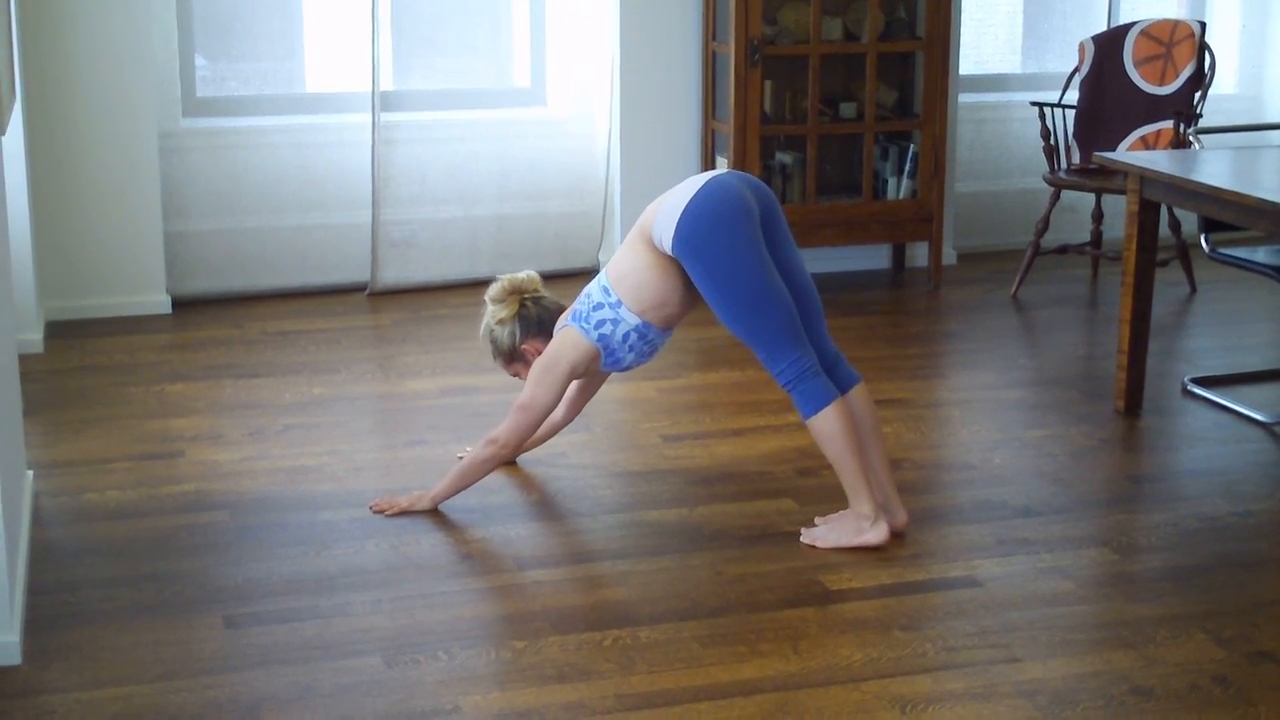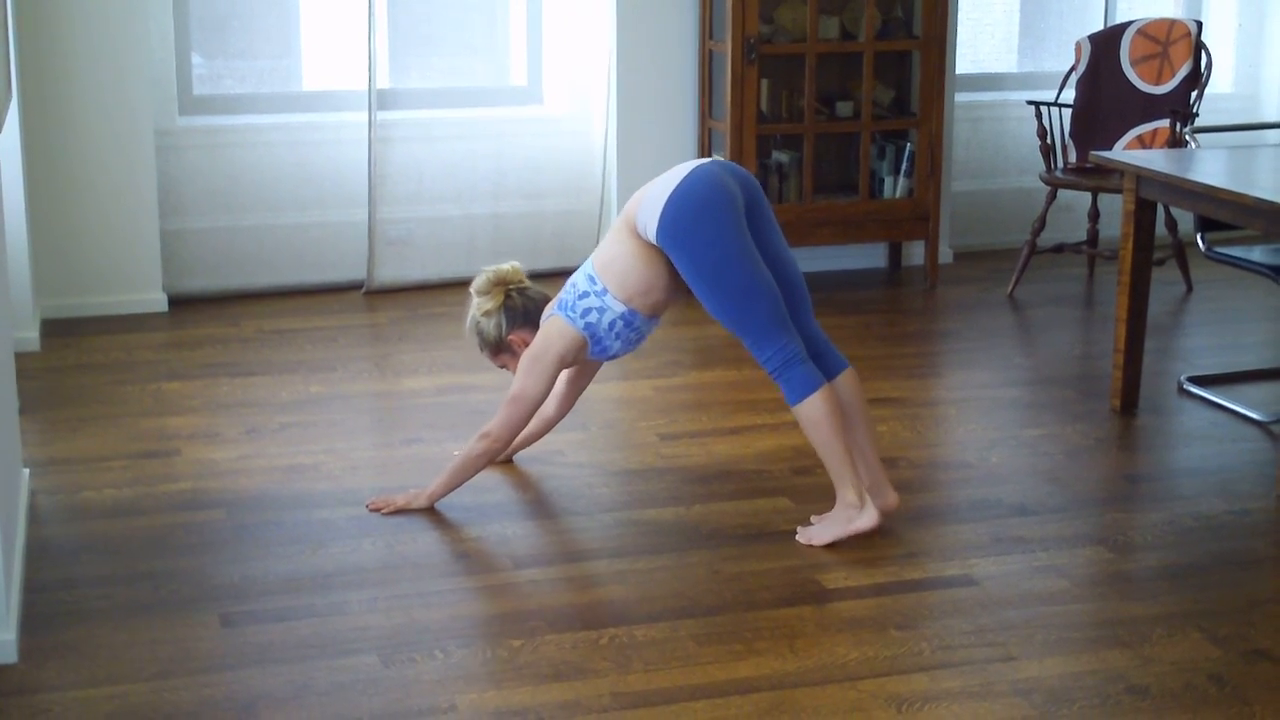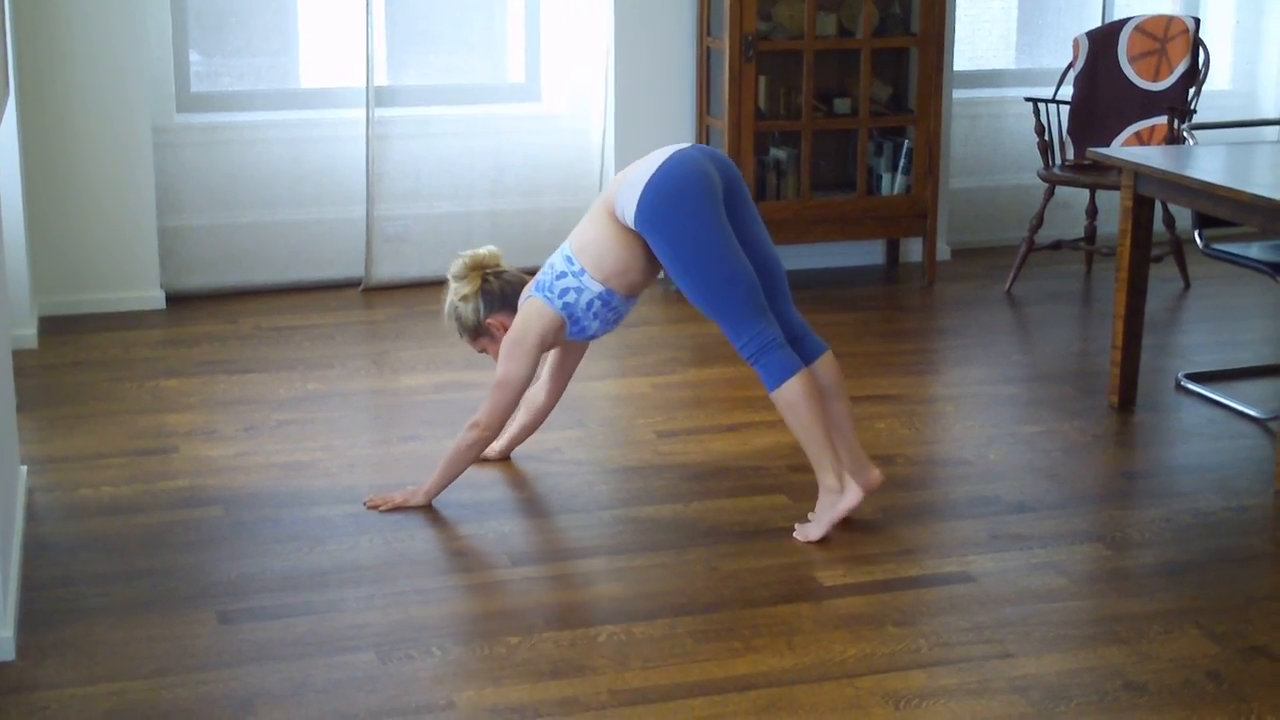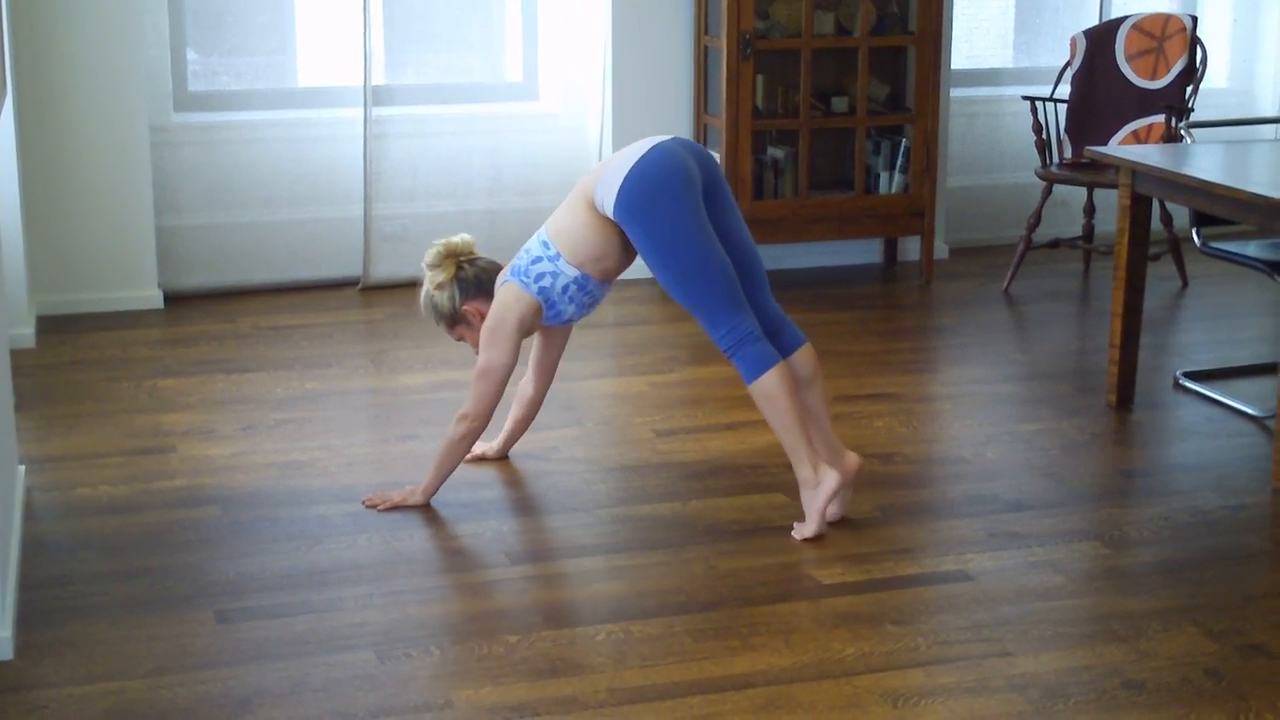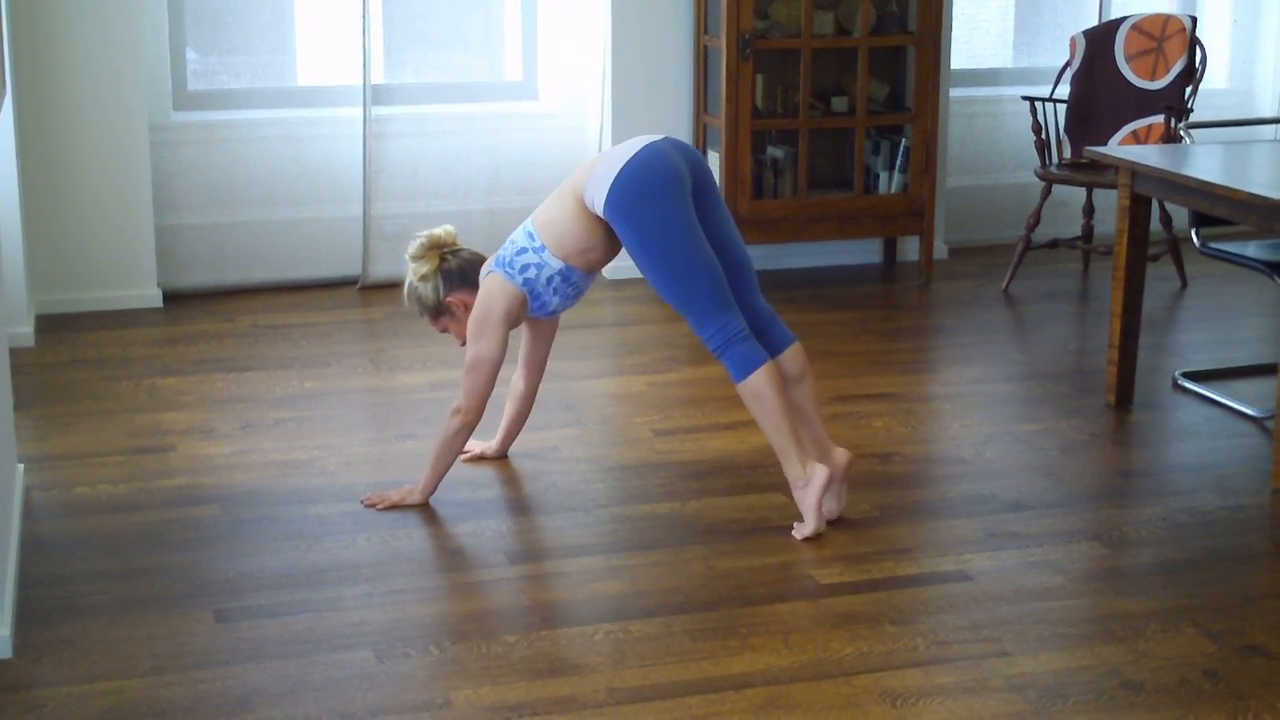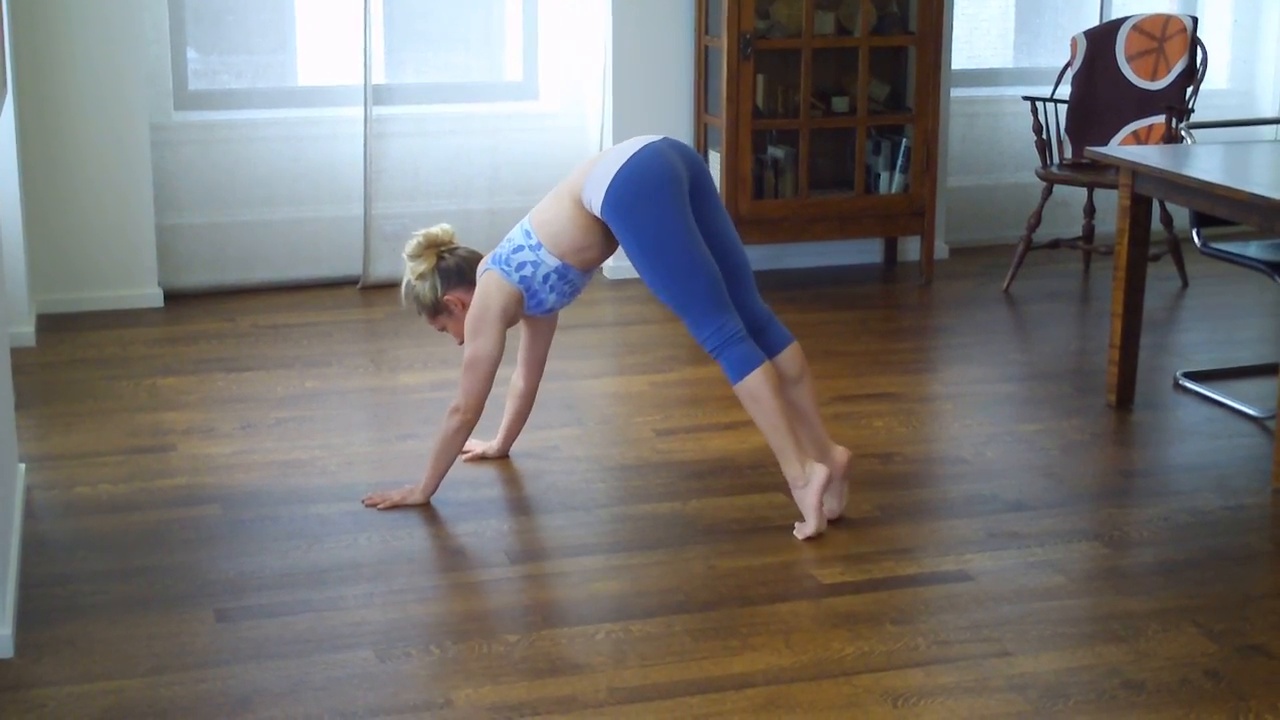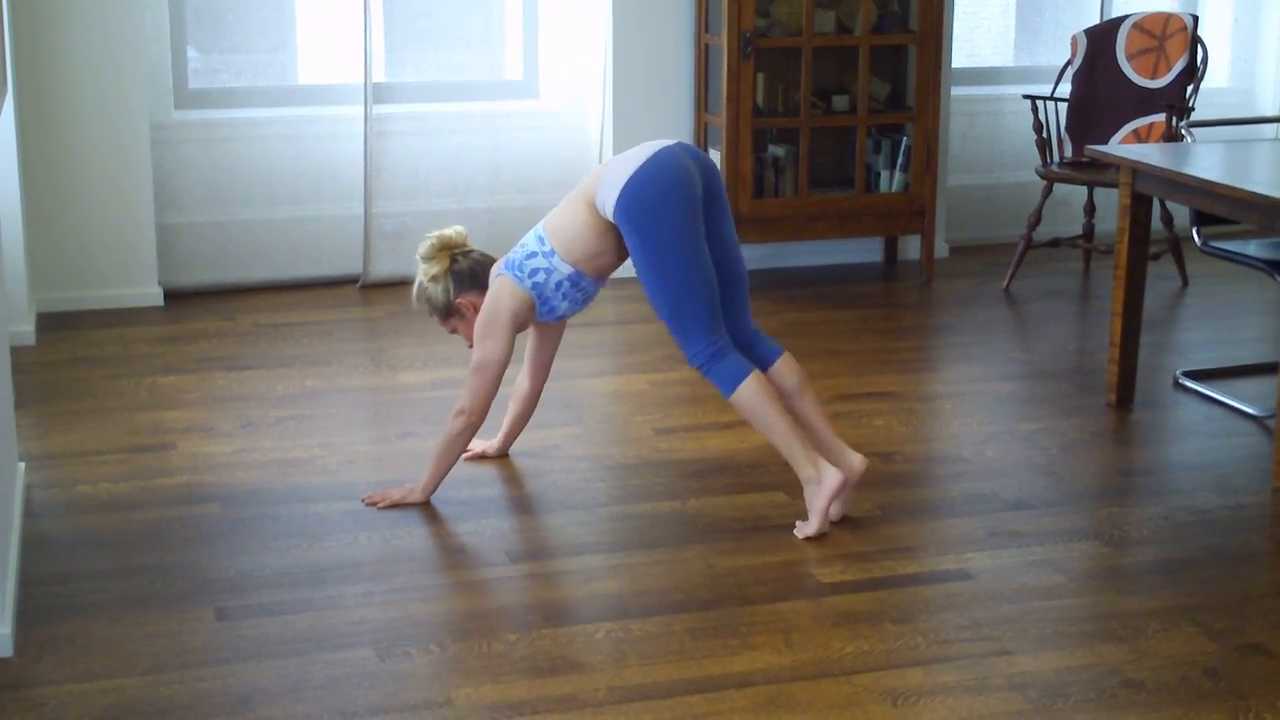
dt=0.2s
person 1, frame 1
left shoulder: (565, 348)
right shoulder: (590, 332)
left elbow: (500, 441)
right elbow: (569, 407)
left wrist: (430, 497)
right wrist: (513, 451)
left hip: (704, 221)
right hip: (731, 195)
left knee: (797, 369)
right knee: (819, 354)
left ankle: (866, 517)
right ankle: (886, 502)
person 1, frame 2
left shoulder: (553, 337)
right shoulder: (581, 322)
left elbow: (493, 435)
right elbow: (560, 401)
left wrist: (426, 496)
right wrist: (510, 449)
left hip: (688, 210)
right hip: (716, 183)
left knee: (783, 355)
right knee: (806, 341)
left ankle: (853, 503)
right ankle: (874, 488)
person 1, frame 3
left shoulder: (530, 322)
right shoulder: (562, 308)
left elbow: (483, 425)
right elbow: (547, 390)
left wrist: (424, 492)
right wrist: (504, 447)
left hip: (667, 194)
right hip: (696, 168)
left knee: (760, 341)
right knee: (785, 325)
left ankle: (836, 485)
right ankle: (856, 466)
person 1, frame 4
left shoulder: (506, 308)
right shoulder: (542, 297)
left elbow: (471, 418)
right elbow: (537, 380)
left wrist: (423, 491)
right wrist: (502, 445)
left hip: (647, 185)
right hip: (677, 160)
left knee: (736, 333)
right knee: (764, 317)
left ankle: (815, 475)
right ankle: (834, 454)
person 1, frame 5
left shoulder: (493, 299)
right shoulder: (526, 287)
left elbow: (464, 411)
right elbow: (528, 376)
left wrist: (422, 490)
right wrist: (500, 444)
left hip: (636, 185)
right hip: (665, 159)
left knee: (724, 332)
right knee: (752, 314)
left ankle: (804, 472)
right ankle: (823, 451)
person 1, frame 6
left shoulder: (490, 296)
right shoulder: (523, 284)
left elbow: (463, 410)
right elbow: (528, 376)
left wrist: (422, 490)
right wrist: (501, 444)
left hip: (634, 184)
right hip: (664, 158)
left knee: (721, 333)
right knee: (750, 315)
left ankle: (803, 473)
right ankle: (824, 451)
person 1, frame 7
left shoulder: (501, 300)
right shoulder: (533, 287)
left elbow: (468, 412)
right elbow: (534, 379)
left wrist: (423, 489)
right wrist: (501, 444)
left hip: (647, 189)
right hip: (679, 165)
left knee: (710, 351)
right knee: (740, 336)
left ankle: (817, 475)
right ankle: (839, 456)
